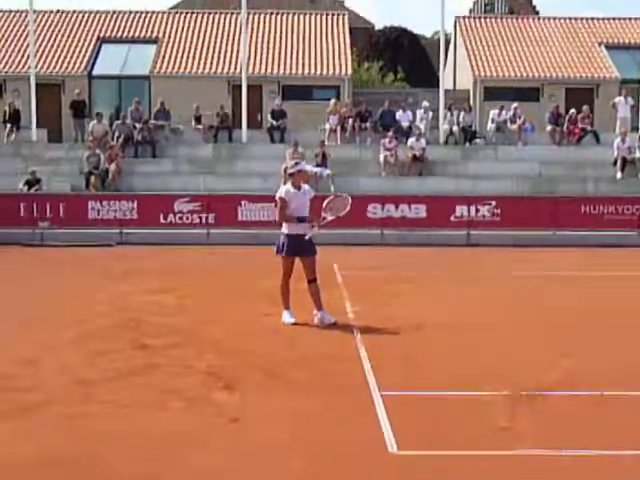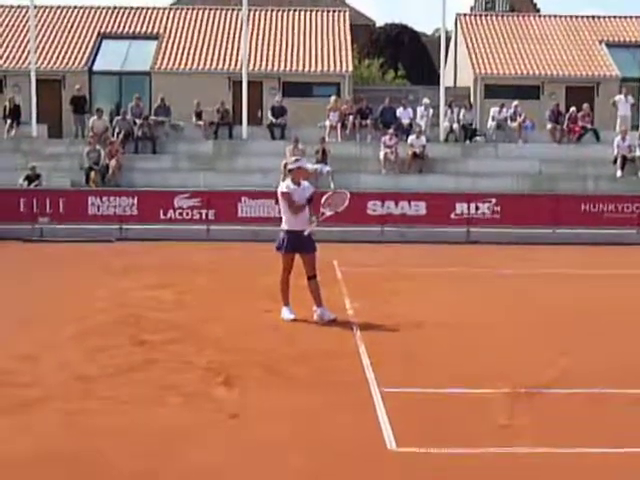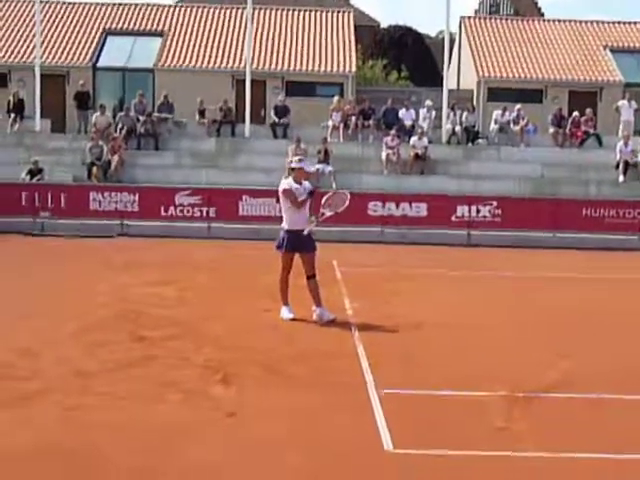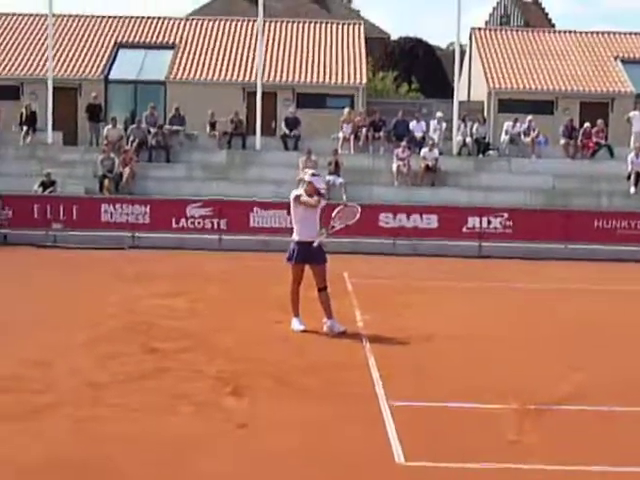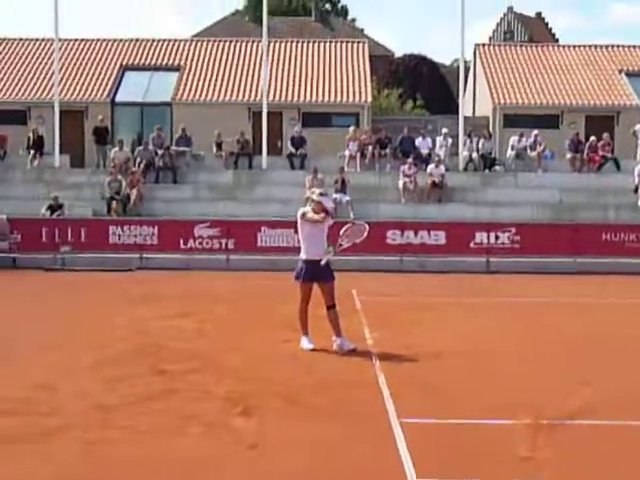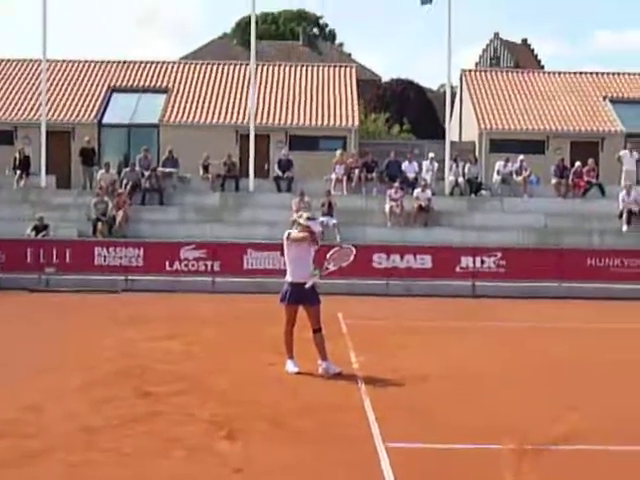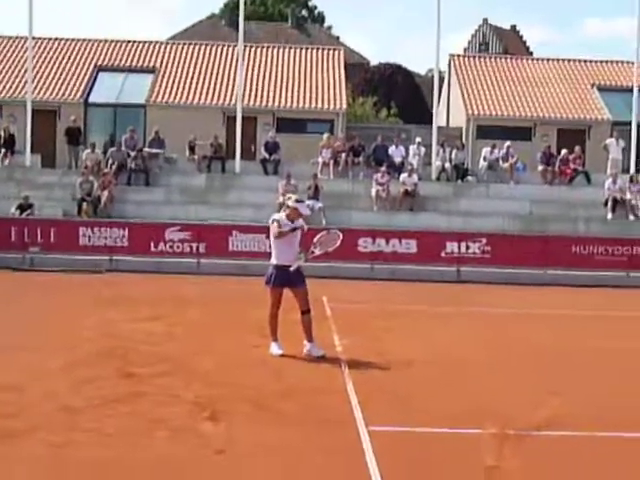
dt=0.2s
person 1, frame 1
left shoulder: (307, 190)
right shoulder: (285, 191)
right elbow: (281, 217)
left wrist: (313, 221)
right wrist: (302, 219)
left hip: (305, 237)
right hip: (290, 237)
left knee: (312, 277)
right knee: (286, 276)
left ankle: (320, 313)
right ankle: (286, 312)
person 1, frame 2
left shoulder: (306, 186)
right shoulder: (285, 187)
right elbow: (294, 210)
left wrist: (313, 216)
right wrist: (309, 200)
left hip: (305, 233)
right hip: (289, 234)
left knee: (312, 273)
right knee: (286, 272)
left ankle: (319, 309)
right ankle: (286, 308)
person 1, frame 3
left shoulder: (306, 185)
right shoulder: (286, 185)
right elbow: (298, 205)
right wrist: (310, 193)
left hip: (305, 233)
right hip: (290, 233)
left knee: (311, 273)
right knee: (286, 272)
left ankle: (318, 309)
right ankle: (285, 307)
person 1, frame 4
left shoulder: (318, 199)
right shoulder: (297, 195)
right elbow: (313, 204)
right wrist: (321, 196)
left hip: (315, 244)
right hip: (300, 245)
left knee: (322, 284)
right knee: (296, 283)
left ankle: (329, 321)
right ankle: (296, 319)
person 1, frame 5
left shoulder: (326, 218)
right shoulder: (303, 213)
right elbow: (319, 219)
right wrist: (326, 213)
left hip: (323, 263)
right hip: (307, 263)
left knee: (331, 302)
right knee: (304, 302)
left ankle: (338, 339)
right ankle: (305, 337)
person 1, frame 6
left shoulder: (311, 242)
right shoulder: (289, 235)
right elbow: (302, 236)
right wrist: (312, 237)
left hip: (308, 286)
right hip: (293, 286)
left knee: (317, 326)
right knee: (290, 325)
left ankle: (324, 362)
right ankle: (290, 360)
person 1, frame 7
left shoulder: (298, 224)
right shoulder: (277, 219)
right elbow: (276, 235)
right wrist: (294, 227)
left hip: (294, 269)
right hip: (278, 269)
left knee: (305, 306)
right knee: (275, 307)
left ankle: (309, 344)
right ankle: (274, 343)
